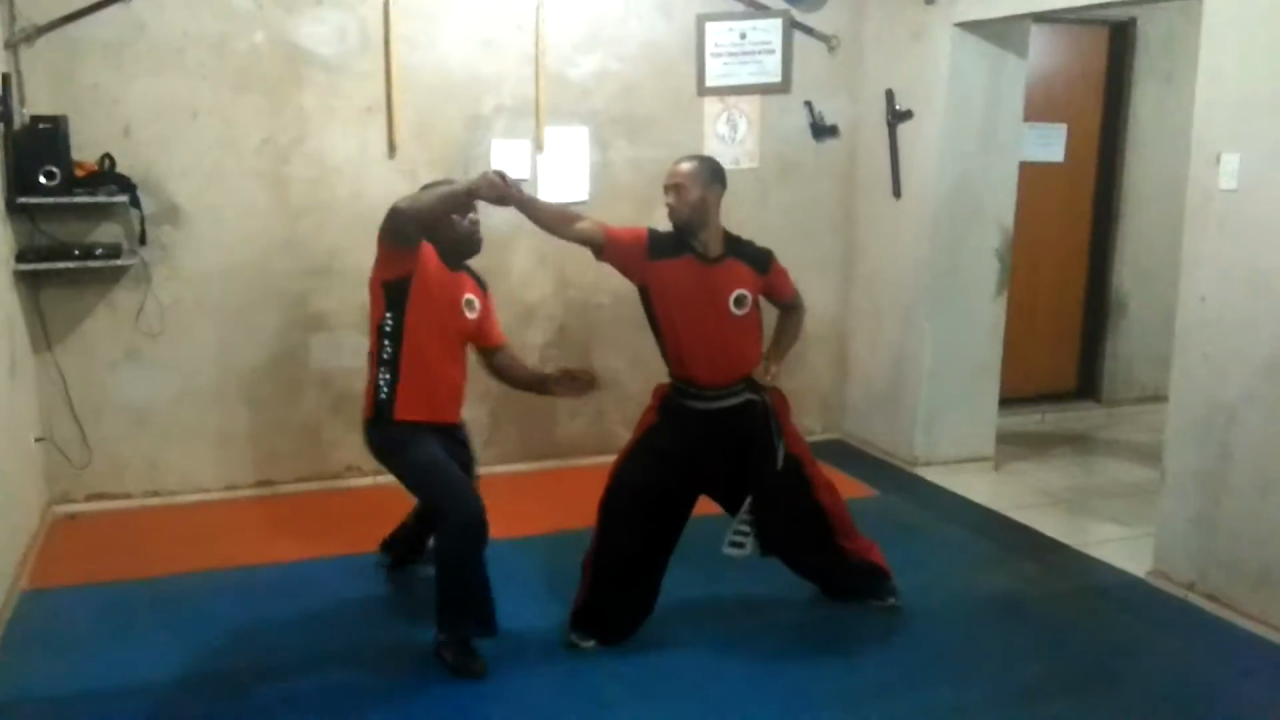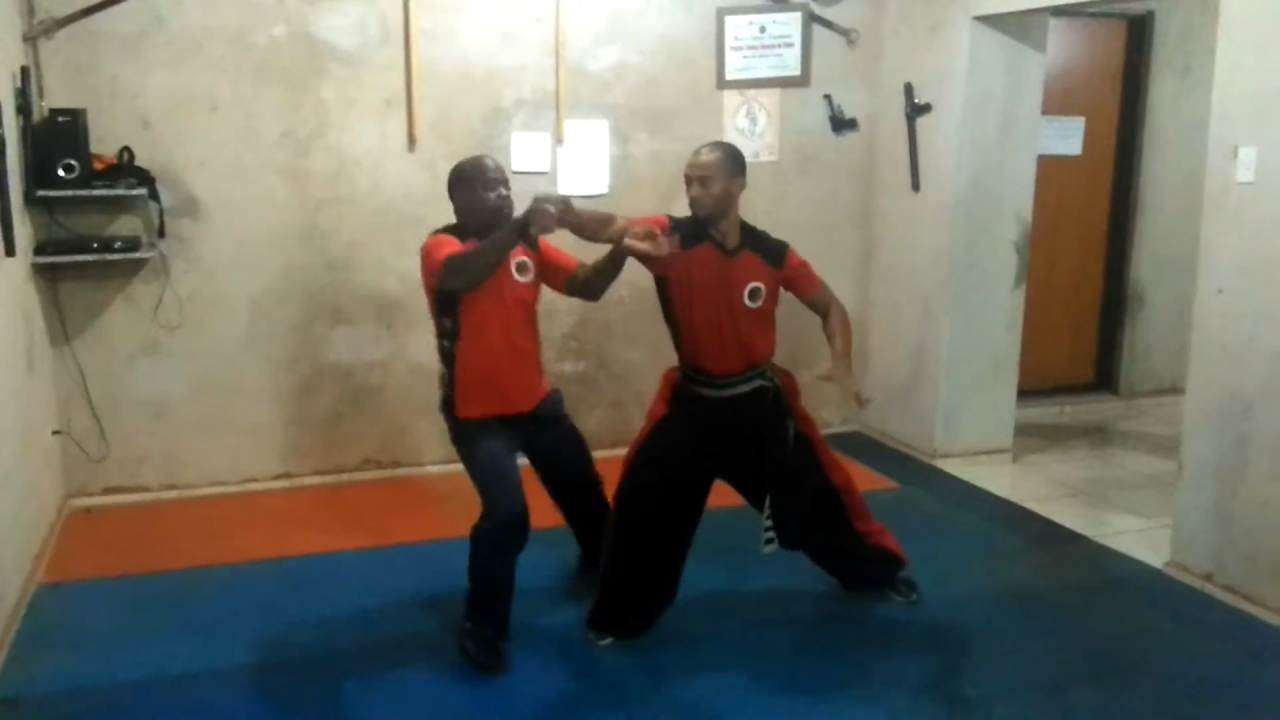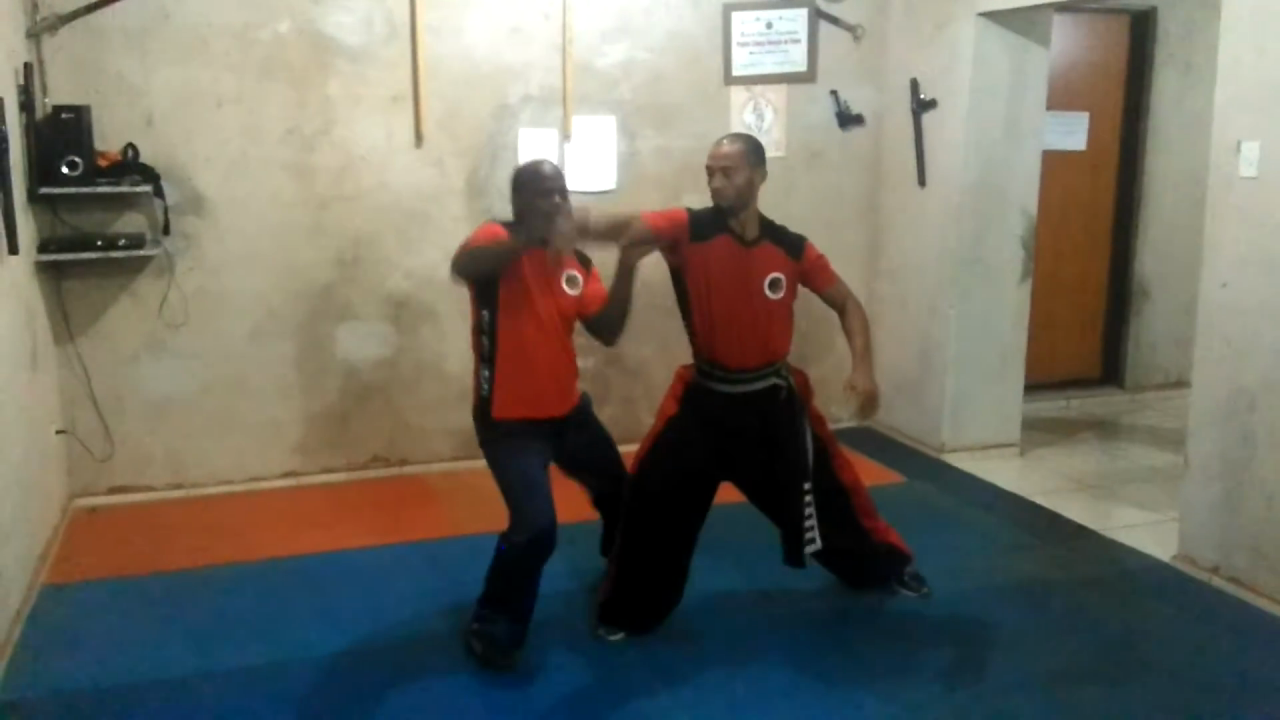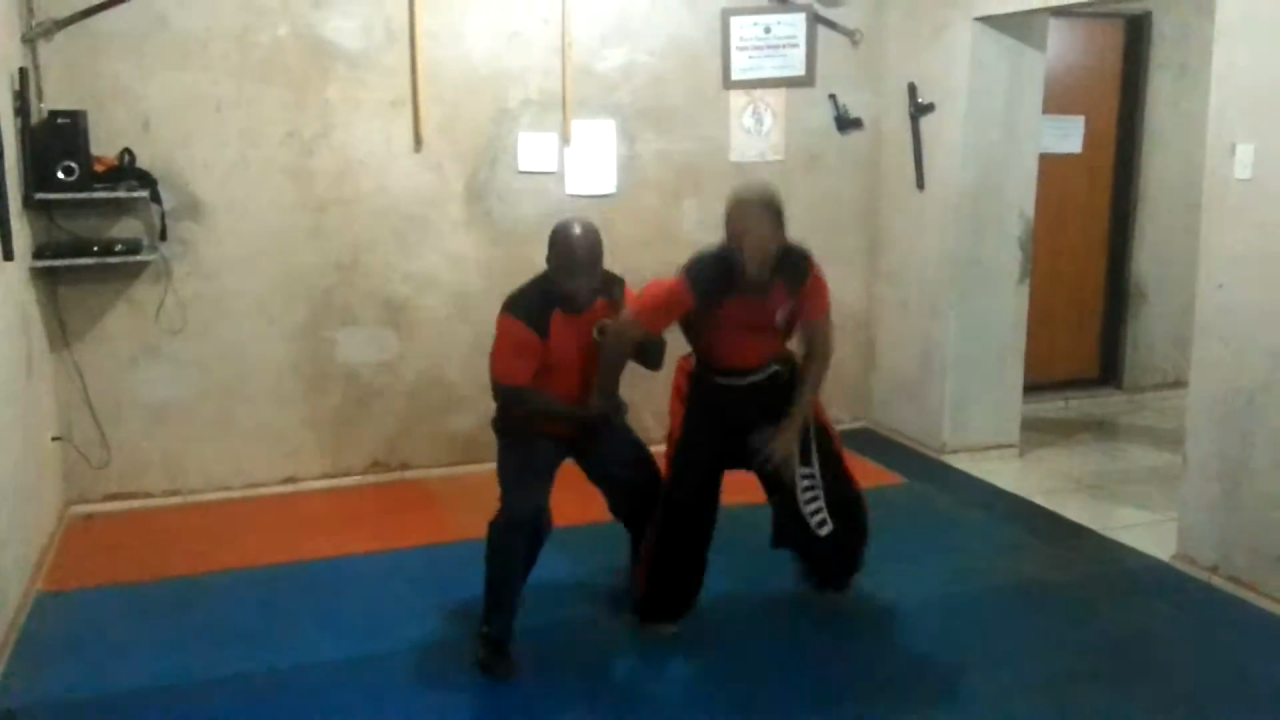
dt=0.3s
person 1, frame 1
left shoulder: (472, 284)
right shoulder: (405, 256)
left elbow: (497, 357)
right elbow: (402, 214)
left wrist: (548, 383)
right wrist: (470, 186)
left hip: (442, 421)
right hip: (398, 423)
left knee: (450, 497)
right knee: (465, 515)
left ankle: (402, 547)
right ankle: (456, 633)
person 1, frame 2
left shoulder: (530, 245)
right shoulder: (442, 247)
left elbow: (587, 285)
right elbow: (456, 279)
left wrist: (622, 247)
right wrist: (521, 226)
left hip: (535, 403)
right hip: (476, 415)
left knee: (582, 488)
right knee: (507, 514)
left ankle: (599, 562)
right ankle: (481, 626)
person 1, frame 3
left shoulder: (576, 261)
right shoulder: (496, 241)
left elbow: (608, 331)
right elbow: (463, 265)
left wrist: (627, 267)
right wrist: (545, 232)
left hip: (567, 410)
right hip: (508, 418)
left knee: (618, 492)
right knee: (535, 525)
right ankle: (491, 625)
person 1, frame 4
left shoulder: (615, 292)
right shoulder: (523, 310)
left elbow: (652, 357)
right elbow: (511, 391)
right wrist: (578, 413)
left hip: (594, 410)
right hip: (531, 423)
left knee: (646, 490)
right knee: (524, 517)
right ankle: (494, 631)
person 2, frame 1
left shoulder: (757, 262)
right shoulder: (652, 252)
left elbow: (794, 307)
right elbow: (577, 227)
left wrist: (771, 361)
right wrist: (514, 196)
left hip: (747, 413)
right hip: (682, 415)
left knee: (802, 503)
right knee: (628, 508)
left ankle: (867, 579)
right ankle: (600, 622)
person 2, frame 2
left shoulder: (773, 255)
right shoulder: (671, 238)
left elbow: (829, 306)
right elbow: (609, 227)
left wrist: (840, 360)
left hip: (759, 400)
right hip: (692, 402)
left knee: (815, 491)
right knee: (644, 501)
left ankle: (880, 569)
right ankle: (619, 615)
person 2, frame 3
left shoulder: (792, 249)
right shoulder: (688, 230)
left elbow: (847, 305)
right elbow: (629, 226)
left wrist: (862, 367)
left hip: (772, 399)
right hip: (705, 399)
left knee: (826, 490)
right knee: (654, 497)
left ankle: (887, 566)
right ankle: (627, 610)
person 2, frame 4
left shoulder: (801, 270)
right shoulder: (700, 278)
left elbow: (819, 345)
right elbow: (621, 333)
left wrist: (794, 424)
right wrist: (604, 394)
left hip: (775, 388)
right hip: (711, 392)
left knee: (815, 485)
right knee: (687, 496)
left ankle: (833, 567)
right ankle: (663, 602)
